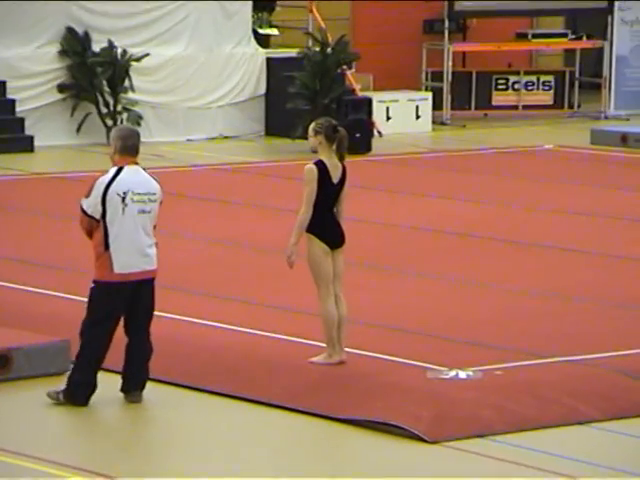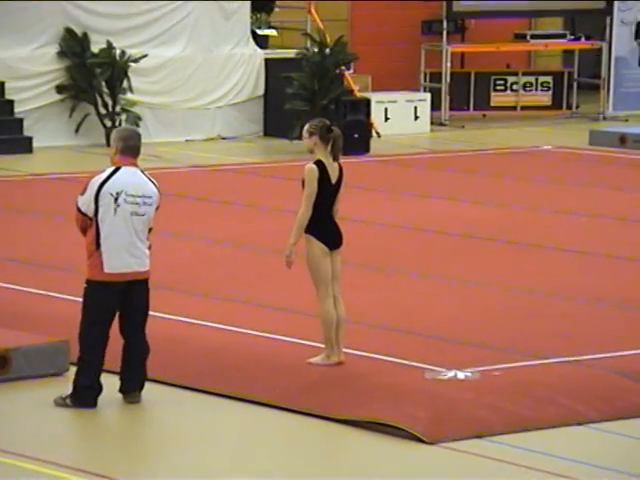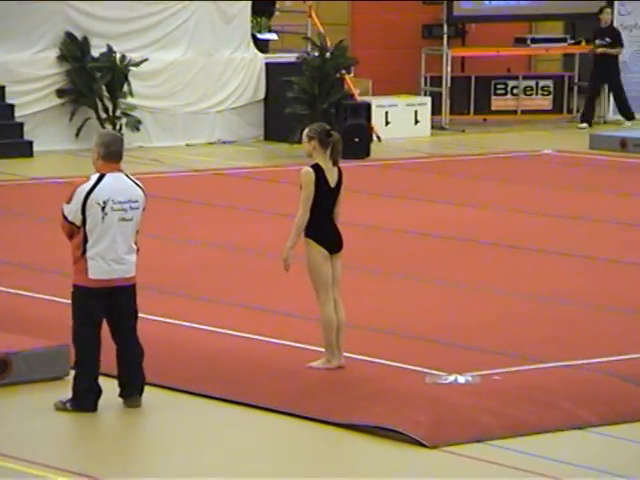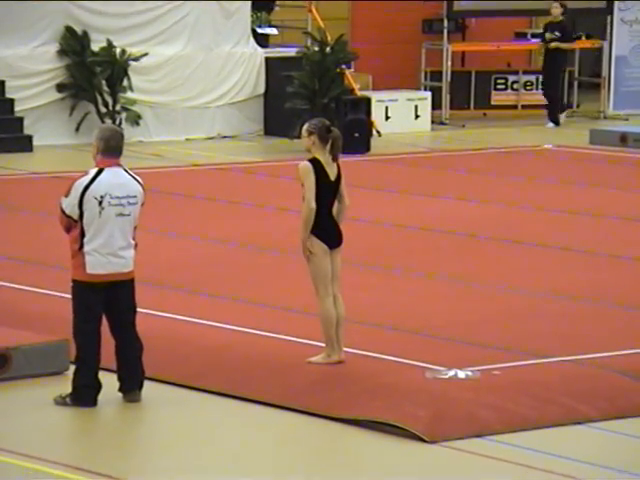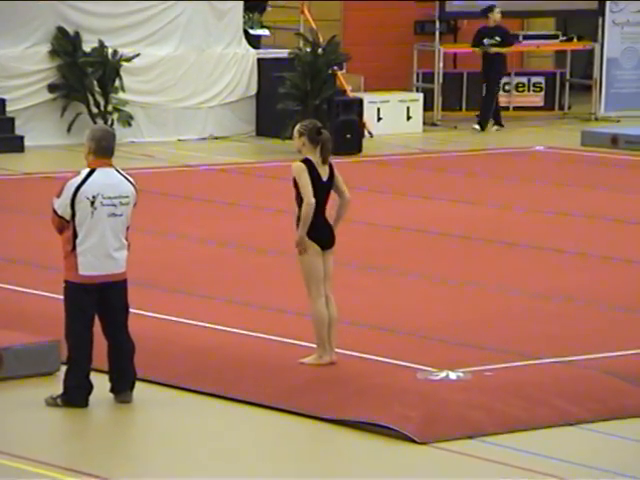
dt=0.7s
person 1, frame 1
left shoulder: (106, 183)
right shoulder: (154, 185)
left elbow: (86, 224)
left hip: (113, 271)
right hip: (145, 269)
left knee: (96, 332)
right knee: (139, 332)
left ankle: (77, 392)
right ankle: (134, 387)
person 1, frame 2
left shoulder: (102, 182)
right shoulder: (151, 187)
left elbow: (81, 221)
left hip: (105, 270)
right hip: (138, 269)
left knee: (93, 334)
right knee: (135, 332)
left ankle: (84, 394)
right ankle: (132, 388)
person 1, frame 3
left shoulder: (87, 190)
right shoulder: (137, 189)
left elbow: (68, 228)
left hip: (92, 276)
right hip: (125, 274)
left knee: (87, 338)
right knee: (126, 335)
left ankle: (84, 398)
right ankle: (132, 392)
person 1, frame 4
left shoulder: (85, 184)
right shoulder: (136, 184)
left elbow: (66, 222)
left hip: (90, 270)
right hip: (123, 269)
left knee: (87, 333)
right knee: (125, 329)
left ankle: (84, 393)
right ankle: (132, 386)
person 1, frame 5
left shoulder: (77, 185)
right shoulder: (128, 185)
left elbow: (58, 223)
left hip: (82, 272)
right hip: (116, 270)
left knee: (79, 335)
right knee: (118, 331)
left ankle: (75, 394)
right ankle: (124, 387)
person 2, frame 1
left shoulder: (313, 169)
right shoulder: (341, 167)
left elbow: (306, 211)
left wrist: (292, 243)
left hip: (319, 235)
right hip: (337, 232)
left knee: (325, 294)
right knee: (337, 293)
left ankle: (332, 352)
right ankle: (340, 349)
person 2, frame 2
left shoulder: (312, 169)
right shoulder: (337, 167)
left elbow: (306, 210)
left wrist: (292, 242)
left hip: (318, 235)
right hip: (334, 232)
left knee: (324, 295)
right knee: (335, 294)
left ankle: (330, 353)
right ankle: (338, 350)
person 2, frame 3
left shoulder: (309, 173)
right shoulder: (337, 170)
left elbow: (303, 214)
left wrist: (289, 246)
left hip: (318, 239)
right hip: (334, 236)
left knee: (324, 300)
right knee: (335, 297)
left ankle: (331, 356)
right ankle: (338, 354)
person 2, frame 4
left shoulder: (307, 166)
right shoulder: (335, 165)
left elbow: (310, 206)
right elbow: (343, 202)
left wrist: (304, 237)
right wrist: (334, 226)
left hip: (319, 234)
right hip: (334, 232)
left knee: (324, 295)
right knee: (334, 293)
left ankle: (331, 352)
right ankle: (338, 349)
person 2, frame 5
left shoulder: (300, 166)
right shoulder: (327, 165)
left elbow: (309, 202)
right elbow: (345, 198)
left wrist: (300, 233)
right wrist: (333, 225)
left hip: (312, 235)
right hip: (326, 233)
left knee: (316, 296)
right knee: (326, 293)
left ankle: (322, 352)
right ankle: (330, 350)
